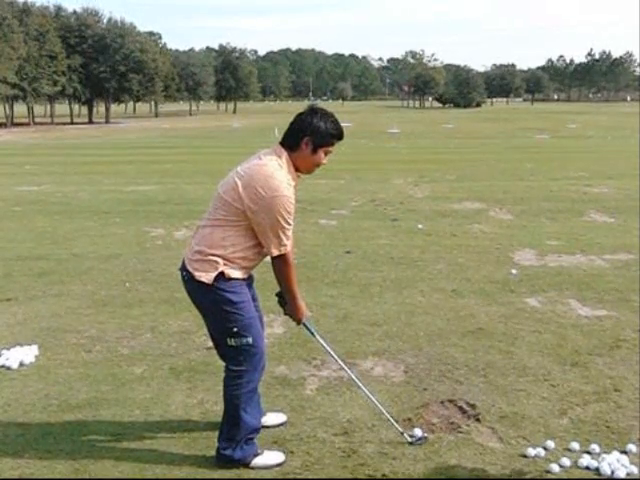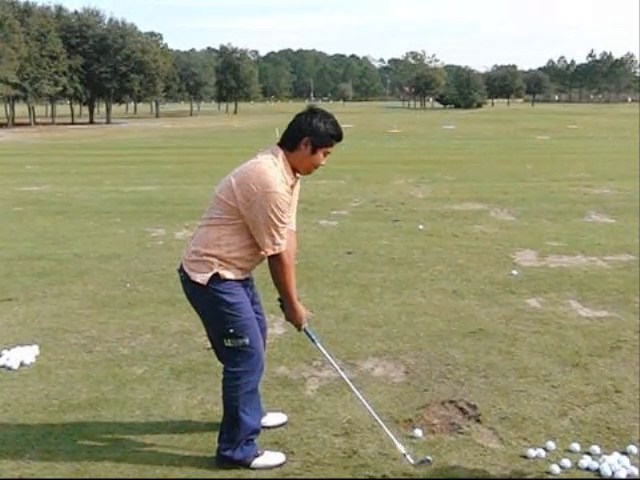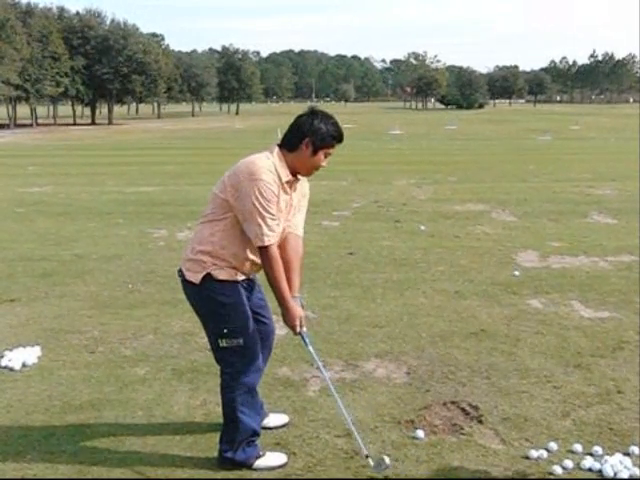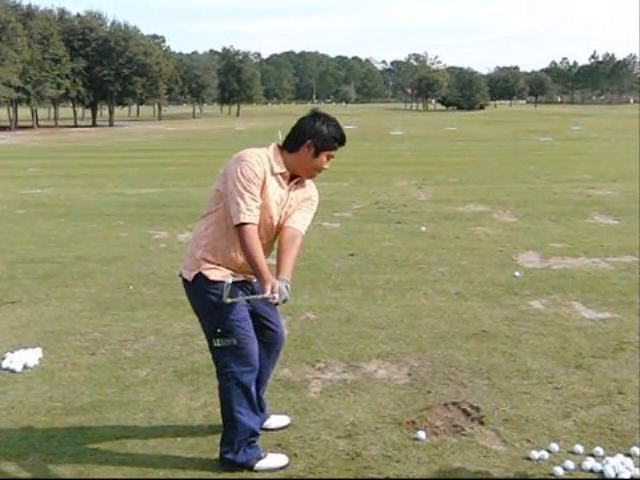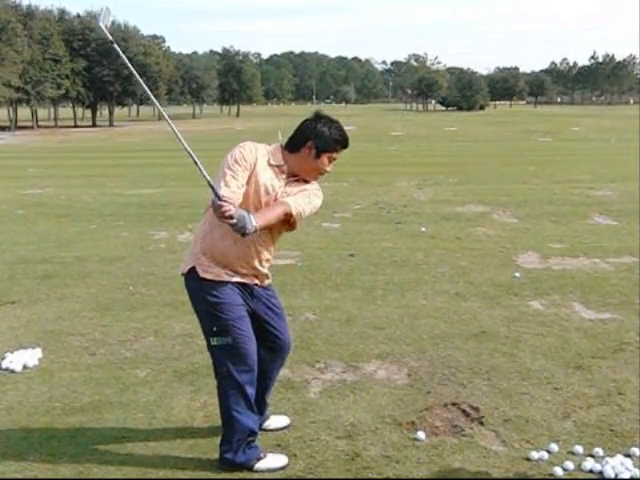
dt=1s
person 1, frame 1
left shoulder: (272, 162)
right shoulder: (274, 183)
left elbow: (281, 246)
right elbow: (281, 254)
left wrist: (289, 294)
right wrist: (294, 301)
left hip: (227, 268)
right hip: (214, 275)
left knee: (251, 342)
right knee: (248, 356)
left ankle: (249, 412)
right ankle: (236, 448)
person 1, frame 2
left shoulder: (286, 172)
right shoulder: (269, 181)
left elbow: (288, 237)
right elbow: (276, 254)
left wrist: (290, 296)
right wrist: (292, 304)
left hip: (232, 270)
right hip: (211, 275)
left knee: (254, 339)
right knee: (246, 356)
left ankle: (248, 412)
right ankle: (237, 448)
person 1, frame 3
left shoulder: (299, 183)
right shoulder: (259, 174)
left elbow: (291, 239)
right elbow: (267, 247)
left wrist: (295, 297)
right wrist: (287, 303)
left hip: (239, 272)
right hip: (210, 274)
left knee: (262, 337)
right knee: (242, 357)
left ankle: (250, 411)
right ankle: (239, 448)
person 1, frame 4
left shoulder: (307, 192)
right shoulder: (250, 163)
left elbow: (291, 234)
right elbow: (245, 226)
left wrist: (283, 281)
right wrist: (265, 278)
left hip: (246, 275)
right hip: (211, 273)
left knee: (270, 338)
right knee: (241, 358)
left ankle: (252, 412)
right ankle: (240, 450)
person 1, frame 5
left shoulder: (310, 192)
right shoulder: (249, 154)
left elbow: (281, 210)
right elbow: (222, 201)
left wrist: (250, 221)
right wrist: (230, 213)
left hip: (255, 277)
right hip: (212, 272)
left knee: (277, 343)
right knee: (240, 359)
left ankle: (253, 413)
right ankle: (239, 450)
